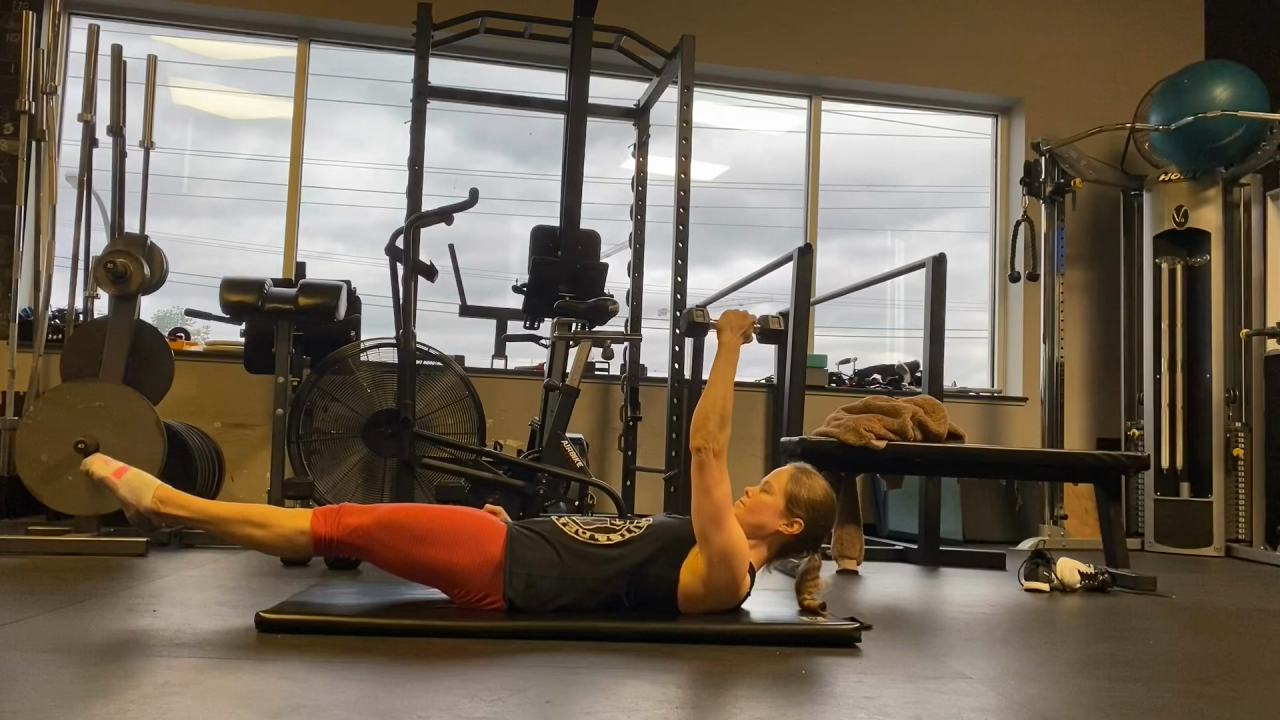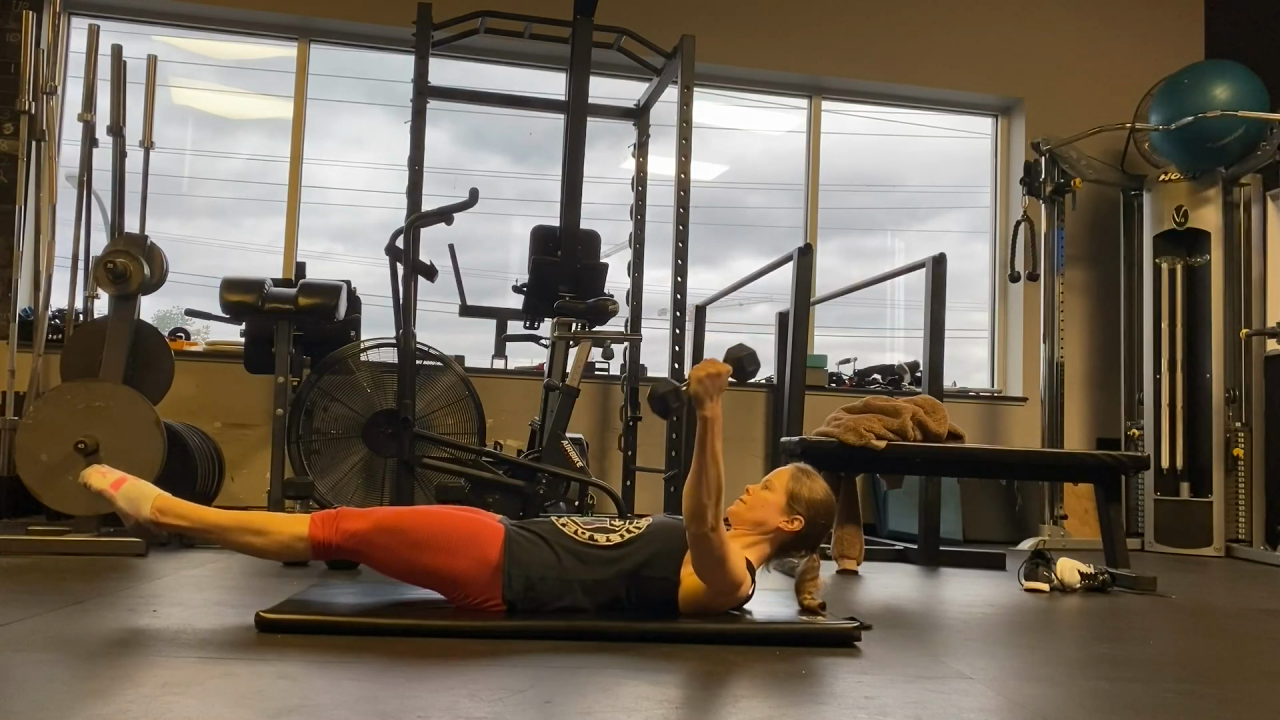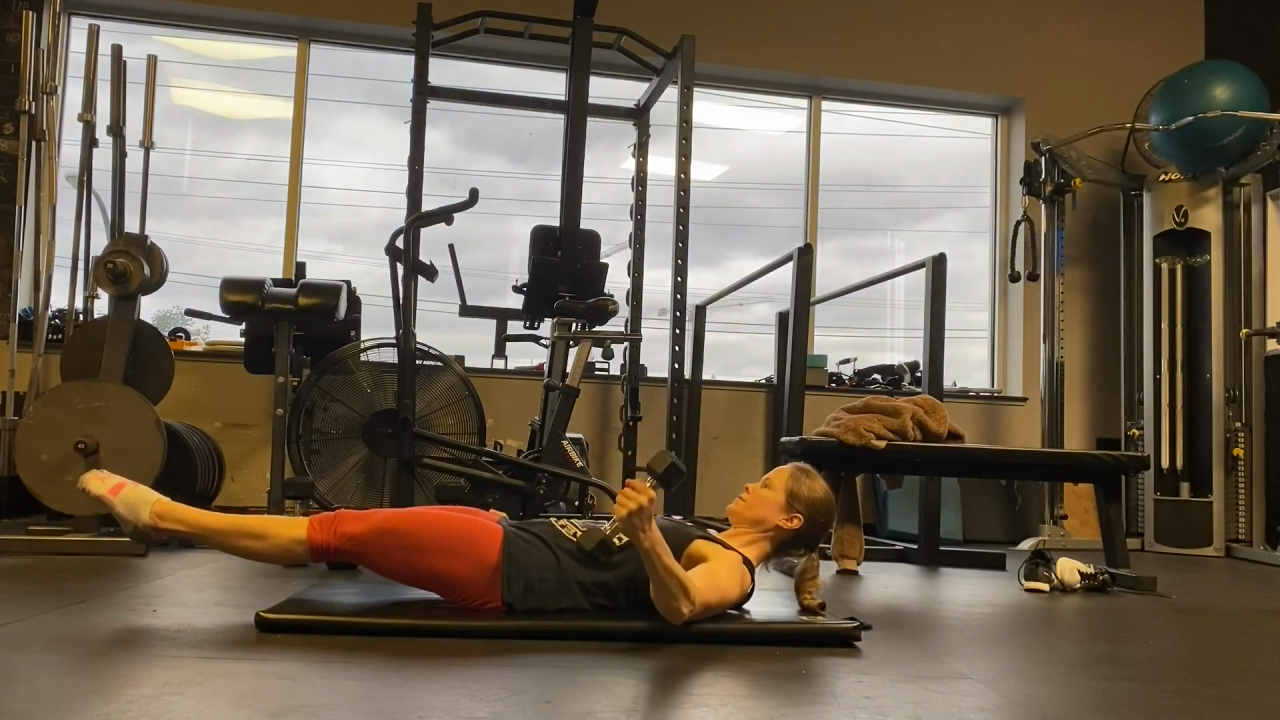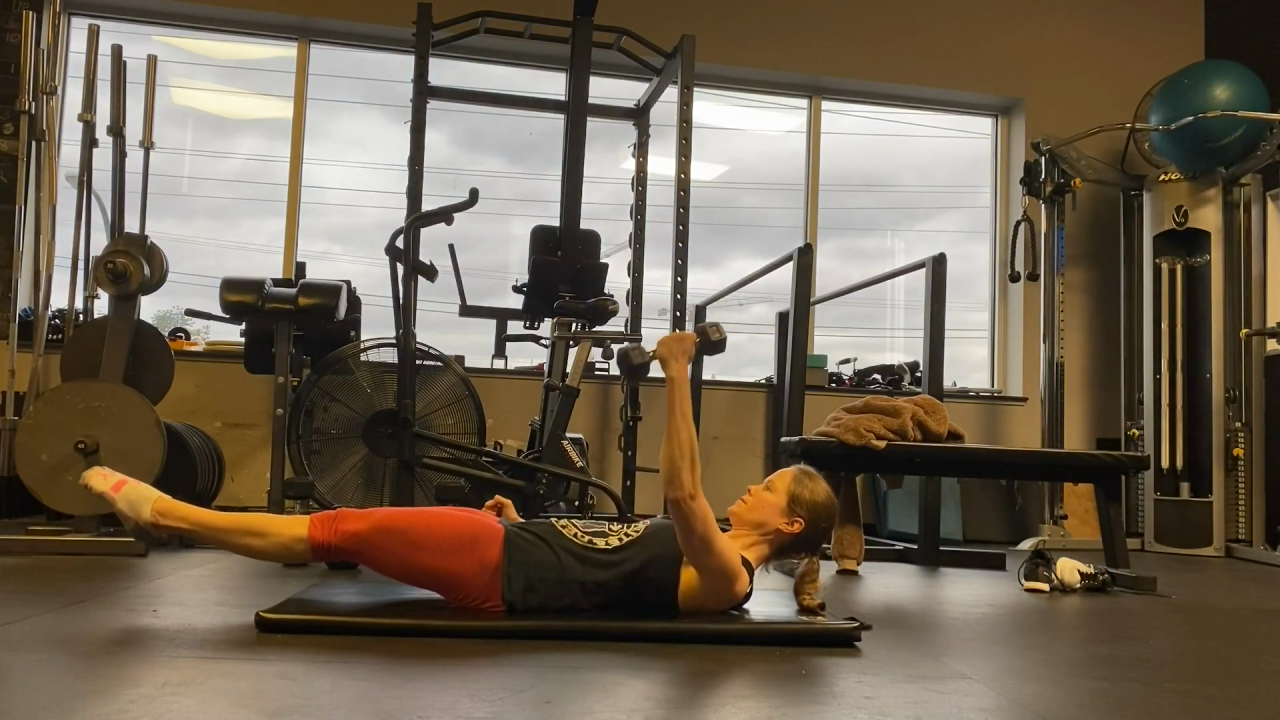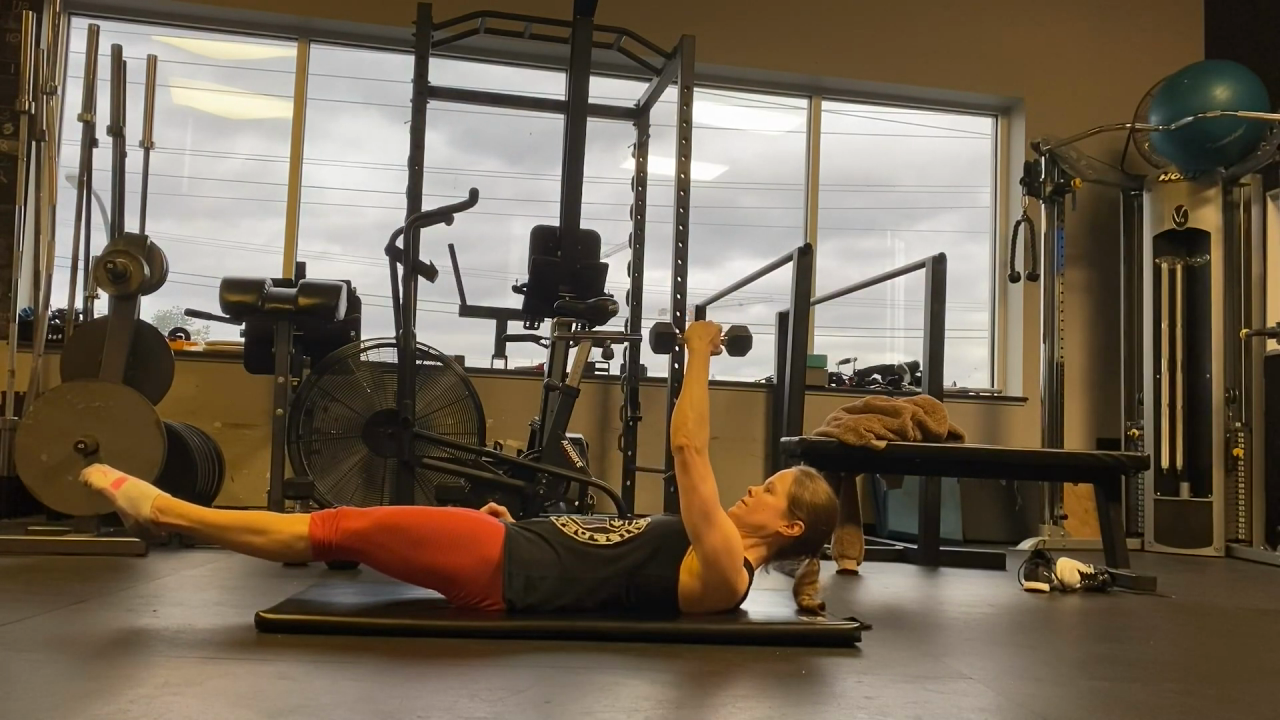
dt=1s
person 1, frame 1
left shoulder: (726, 571)
right shoulder: (706, 553)
left elbow: (707, 452)
left wrist: (728, 348)
right wrist: (517, 521)
left hip: (503, 572)
right hip: (512, 545)
left knee: (339, 525)
right knee: (342, 526)
left ankle: (167, 501)
right ankle: (167, 502)
person 1, frame 2
left shoulder: (728, 577)
right shoulder: (719, 550)
left elbow: (700, 522)
left wrist: (710, 414)
left hip: (503, 571)
right hip: (511, 544)
left knee: (340, 529)
right knee: (343, 529)
left ankle: (164, 509)
right ankle: (164, 508)
person 1, frame 3
left shoulder: (732, 570)
right shoulder: (712, 543)
left elbow: (678, 605)
left wrist: (644, 534)
left hip: (502, 572)
right hip: (510, 543)
left knee: (338, 531)
right knee: (340, 531)
left ankle: (162, 514)
right ankle: (164, 515)
person 1, frame 4
left shoulder: (724, 575)
right shoulder: (711, 554)
left elbow: (682, 490)
left wrist: (677, 377)
right wrist: (524, 523)
left hip: (505, 575)
right hip: (516, 549)
left knee: (337, 530)
right knee: (340, 531)
left ankle: (165, 511)
right ankle: (166, 512)
person 1, frame 5
left shoulder: (724, 572)
right shoulder: (706, 553)
left elbow: (689, 451)
left wrist: (700, 356)
right wrist: (517, 522)
left hip: (504, 570)
right hip: (515, 548)
left knee: (339, 529)
right knee: (341, 530)
left ankle: (168, 510)
right ankle: (168, 511)
